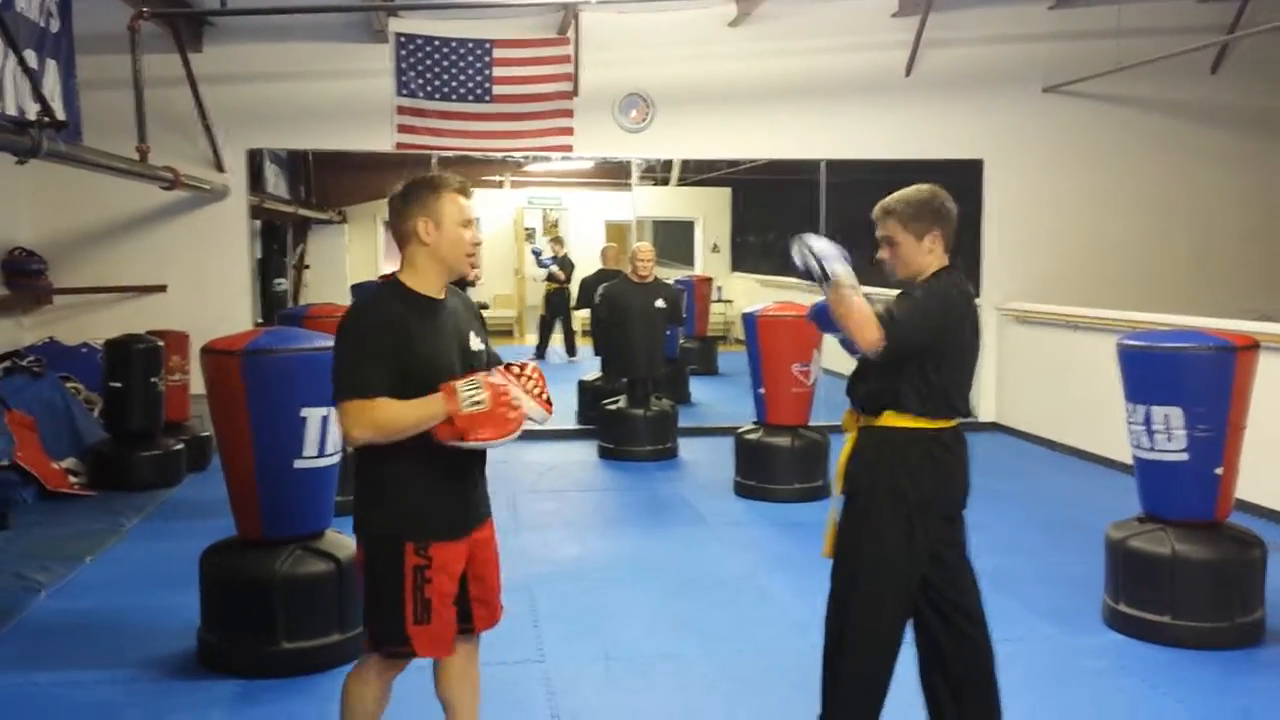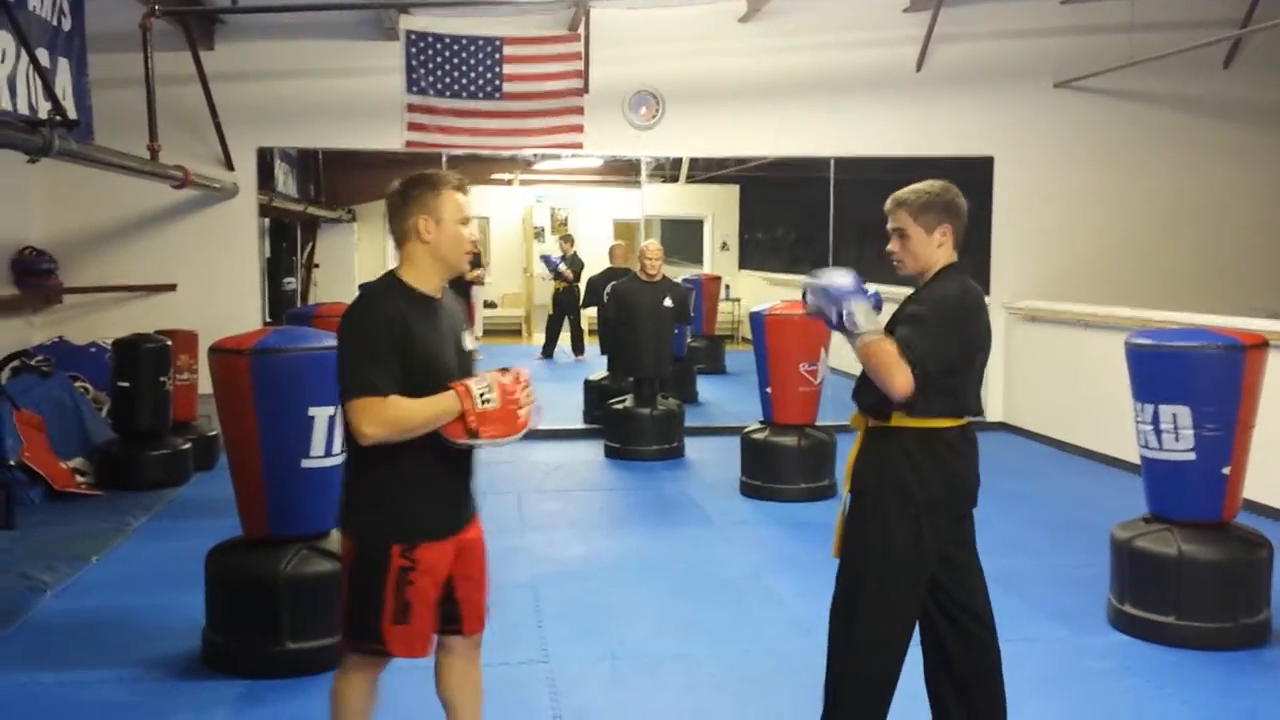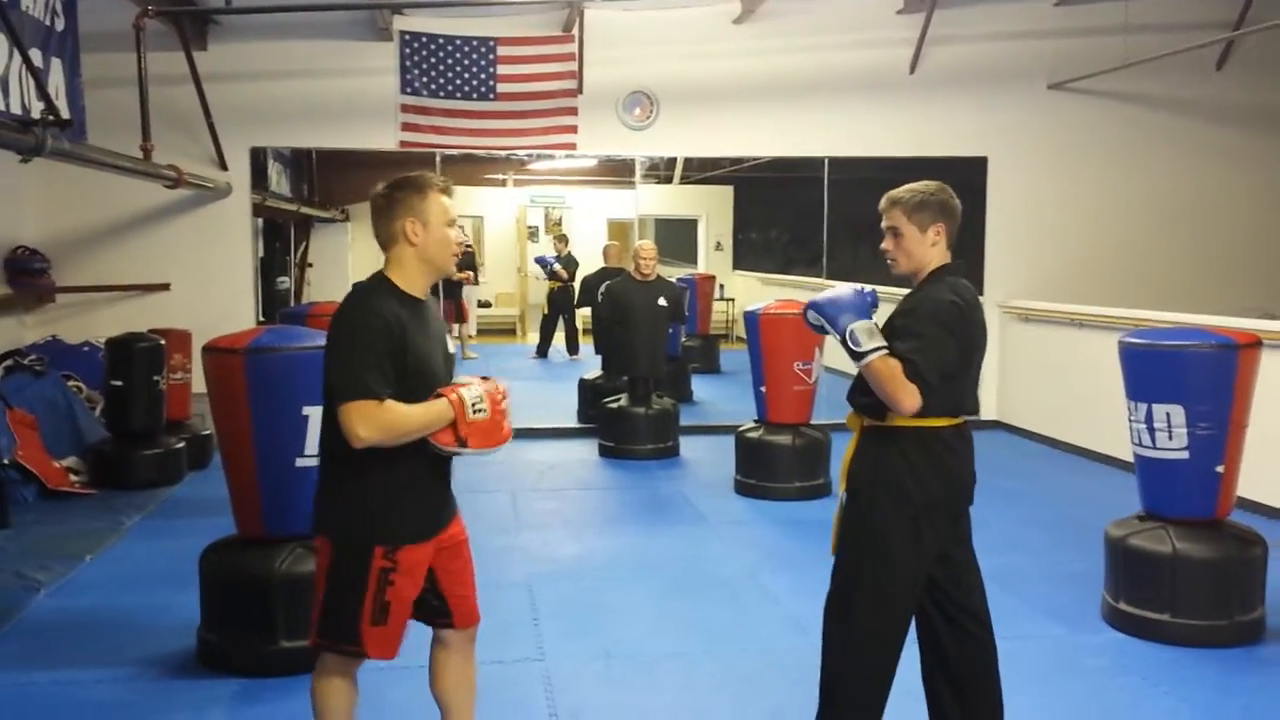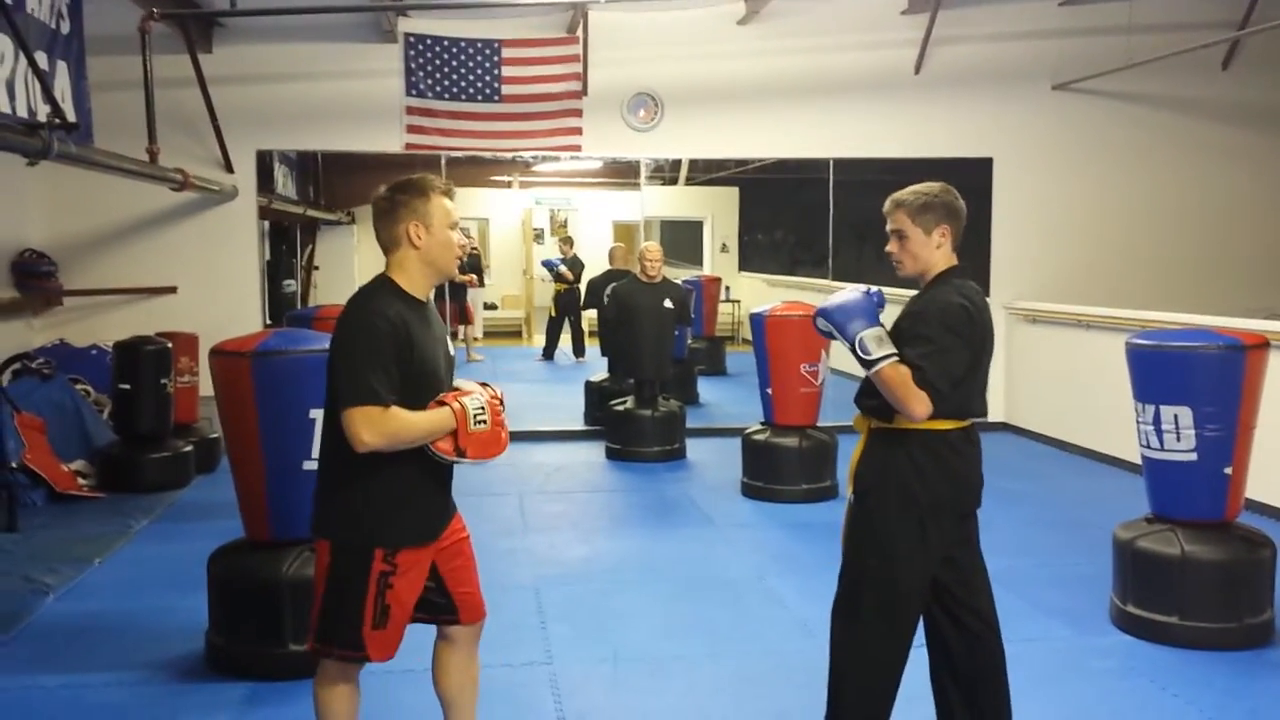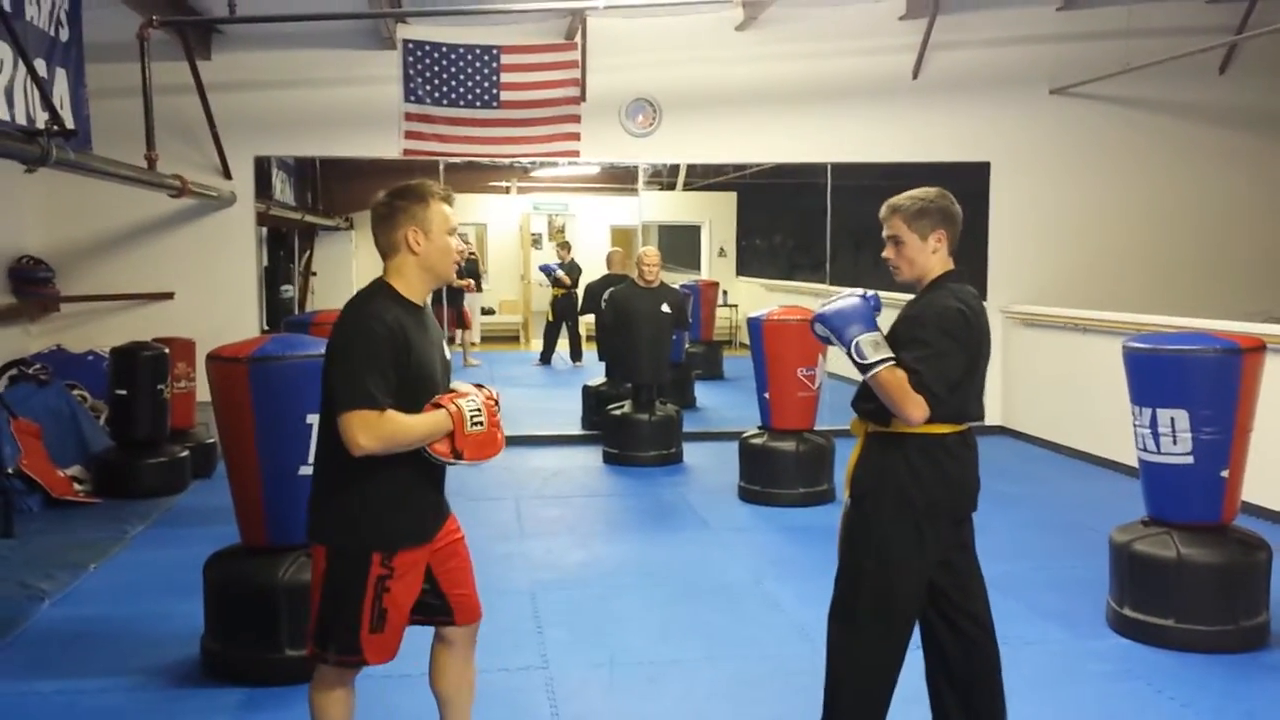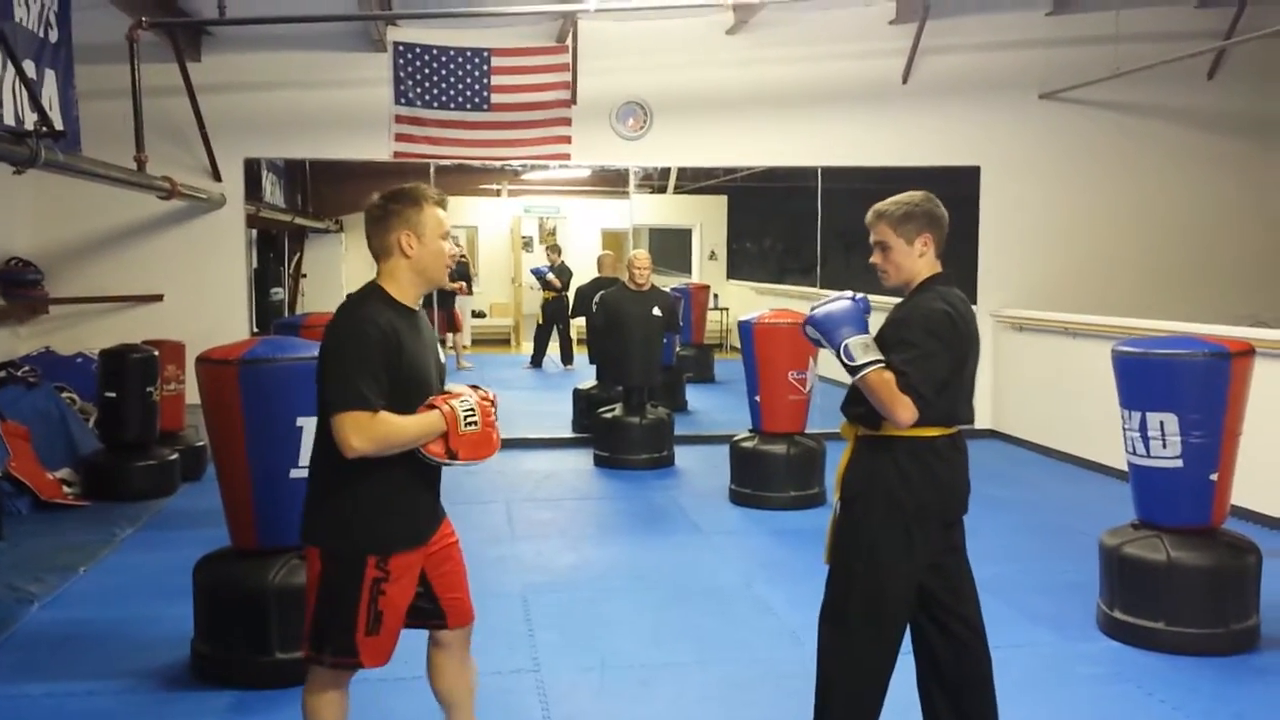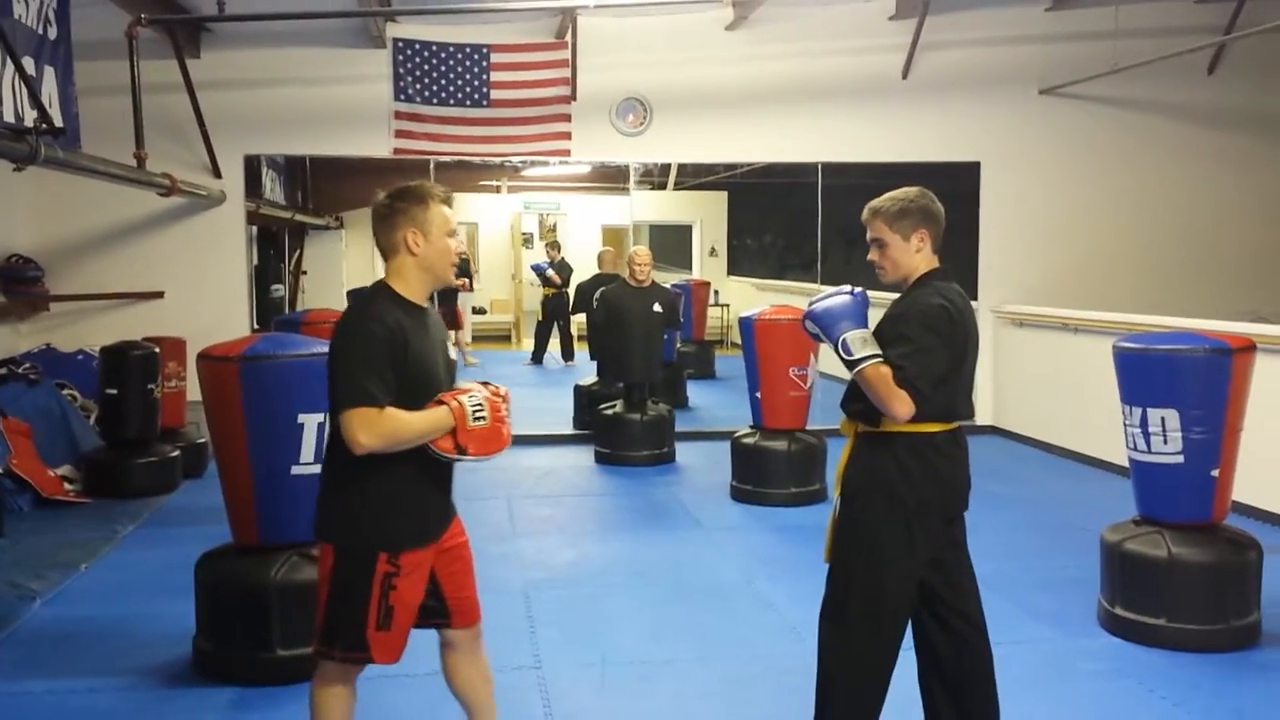
dt=0.1s
person 1, frame 1
left shoulder: (462, 308)
right shoulder: (375, 316)
right elbow: (360, 423)
left wrist: (511, 392)
right wrist: (452, 402)
left hip: (468, 511)
right hip: (405, 521)
left knee: (463, 636)
right knee: (391, 652)
person 1, frame 2
left shoulder: (450, 306)
right shoulder: (376, 313)
right elbow: (371, 422)
left wrist: (506, 394)
right wrist: (464, 401)
left hip: (454, 511)
right hip: (394, 522)
left knee: (463, 636)
right knee: (369, 651)
person 1, frame 3
left shoulder: (426, 306)
right shoulder: (367, 314)
right elbow: (365, 426)
left wrist: (474, 397)
right wrist: (456, 408)
left hip: (434, 513)
right hip: (370, 523)
left knee: (458, 629)
right knee: (346, 652)
person 1, frame 4
left shoulder: (422, 308)
right shoulder: (372, 317)
right elbow: (369, 430)
left wrist: (472, 402)
right wrist: (458, 415)
left hip: (434, 515)
right hip: (369, 526)
left knee: (464, 625)
right knee: (346, 656)
person 1, frame 5
left shoulder: (420, 313)
right shoulder: (369, 322)
right elbow: (365, 434)
left wrist: (470, 407)
right wrist: (454, 419)
left hip: (428, 516)
right hip: (365, 529)
left knee: (460, 627)
right knee: (341, 661)
person 1, frame 6
left shoulder: (413, 315)
right shoulder: (362, 325)
right elbow: (357, 435)
left wrist: (465, 407)
right wrist: (448, 419)
left hip: (423, 520)
right hip: (359, 532)
left knee: (454, 630)
right knee: (336, 664)
person 1, frame 7
left shoulder: (426, 314)
right shoulder: (369, 323)
right elbow: (365, 431)
left wrist: (477, 405)
right wrist: (457, 414)
left hip: (434, 516)
right hip: (372, 528)
left knee: (463, 631)
right knee: (345, 659)
person 2, frame 1
left shoulder: (938, 300)
right shoulder: (946, 297)
left elbow: (869, 336)
right elbow: (890, 348)
left wrist: (832, 269)
right wrist: (849, 307)
left hip: (902, 467)
right hip: (928, 462)
left knee: (863, 608)
right knee: (947, 600)
person 2, frame 2
left shoulder: (946, 302)
right shoulder: (955, 296)
left elbow: (898, 381)
right elbow: (908, 365)
left wrist: (854, 316)
right wrist: (856, 316)
left hip: (911, 466)
right hip: (938, 462)
left knee: (869, 609)
right knee: (954, 601)
person 2, frame 3
left shoulder: (937, 304)
right shoulder: (950, 295)
left elbow: (906, 397)
left wrist: (857, 329)
right wrist: (856, 322)
left hip: (907, 468)
right hip: (935, 463)
left knee: (864, 611)
right knee: (952, 603)
person 2, frame 4
left shoulder: (945, 308)
right shoulder: (957, 297)
left elbow: (916, 402)
left wrist: (865, 336)
right wrist: (864, 326)
left hip: (914, 470)
right hip: (942, 466)
left knee: (872, 612)
right knee: (958, 604)
person 2, frame 5
left shoulder: (940, 312)
right shoulder: (956, 302)
left elbow: (912, 405)
left wrist: (863, 340)
right wrist: (860, 331)
left hip: (909, 475)
right hip: (940, 470)
left knee: (867, 616)
right knee: (955, 610)
person 2, frame 6
left shoulder: (928, 315)
right shoulder: (945, 305)
left elbow: (901, 408)
left wrist: (853, 343)
right wrist: (850, 335)
left hip: (899, 478)
right hip: (930, 473)
left knee: (858, 619)
right knee: (945, 612)
person 2, frame 7
left shoulder: (925, 310)
right shoulder: (946, 300)
left elbow: (898, 402)
left wrist: (851, 336)
right wrist: (848, 329)
left hip: (899, 474)
right hip: (932, 469)
left knee: (858, 617)
right knee: (948, 610)
